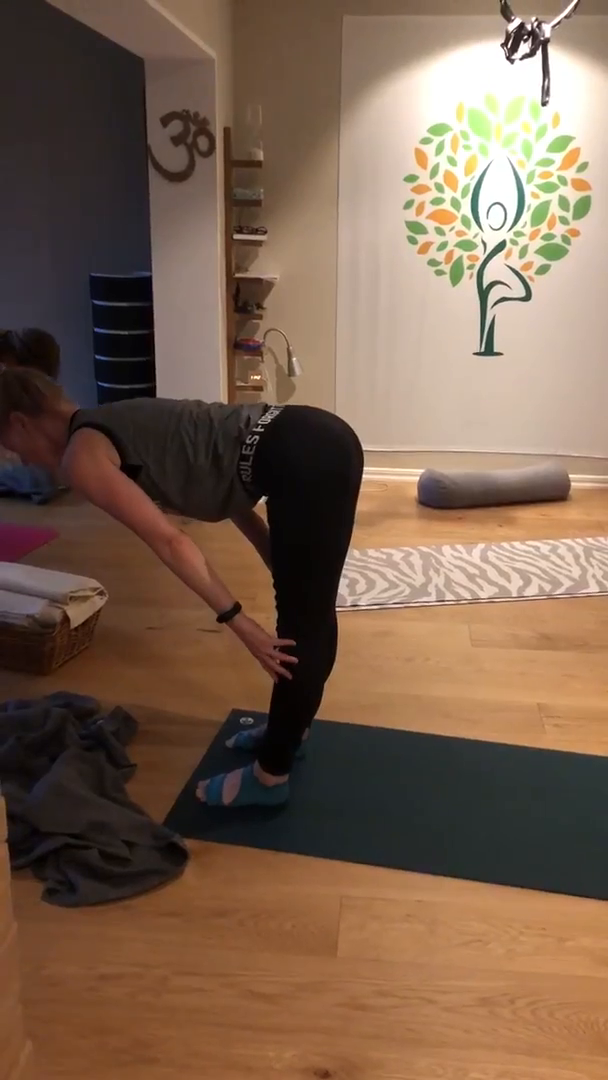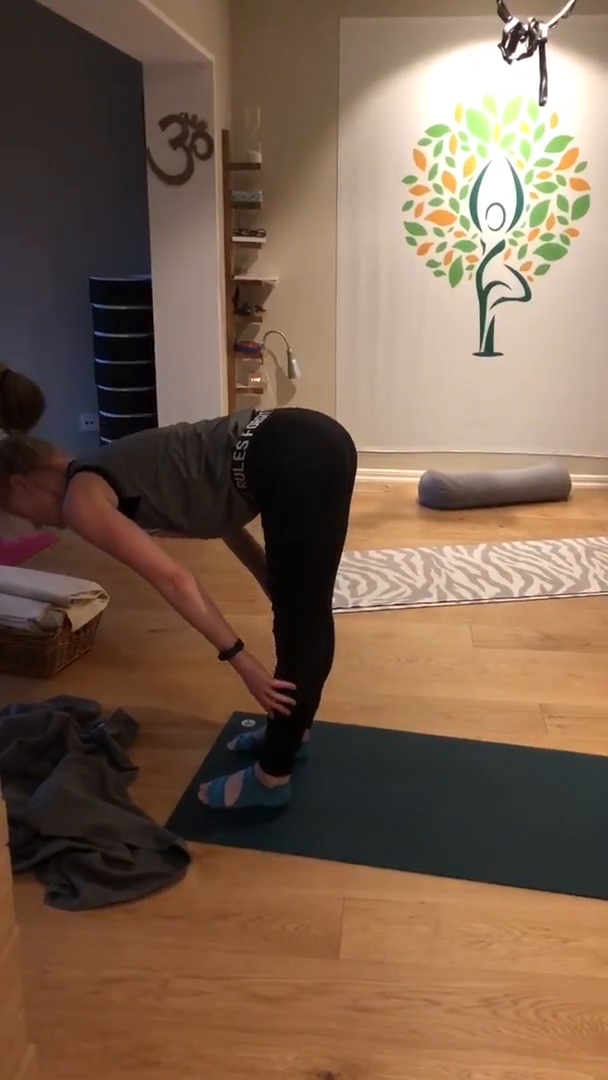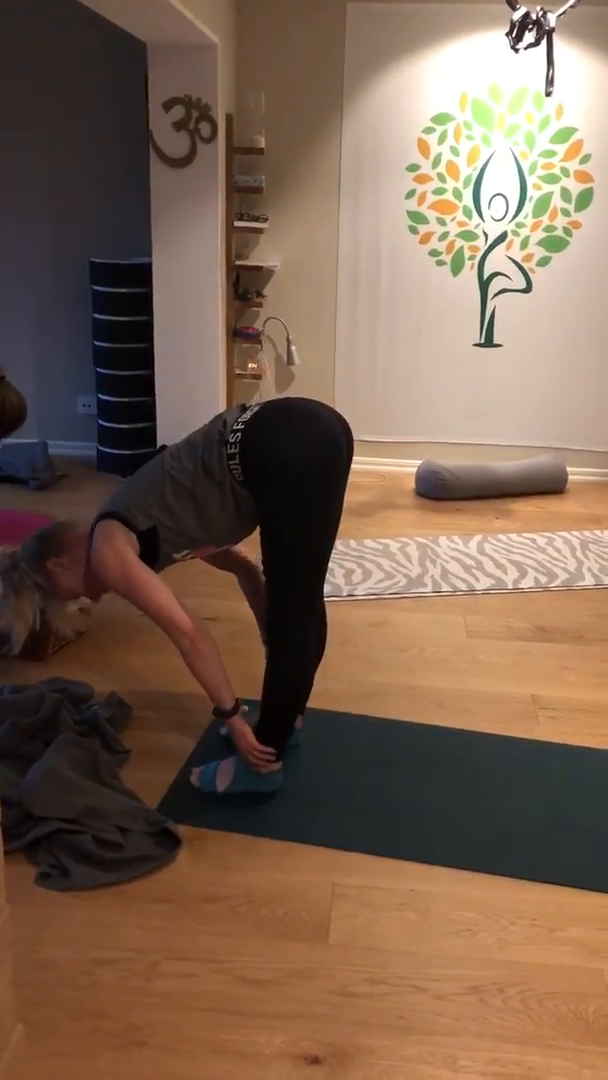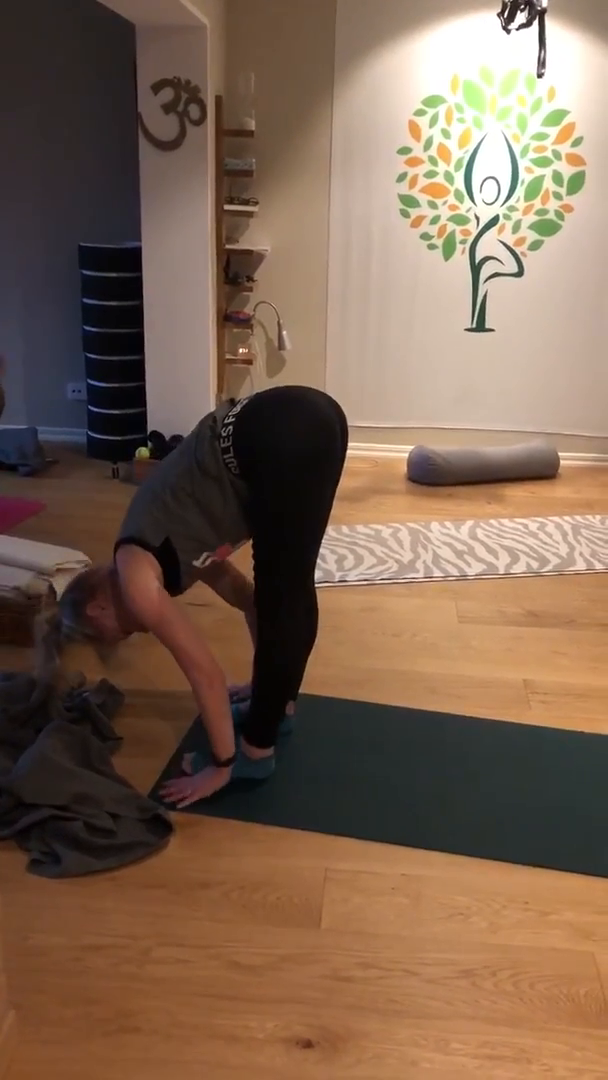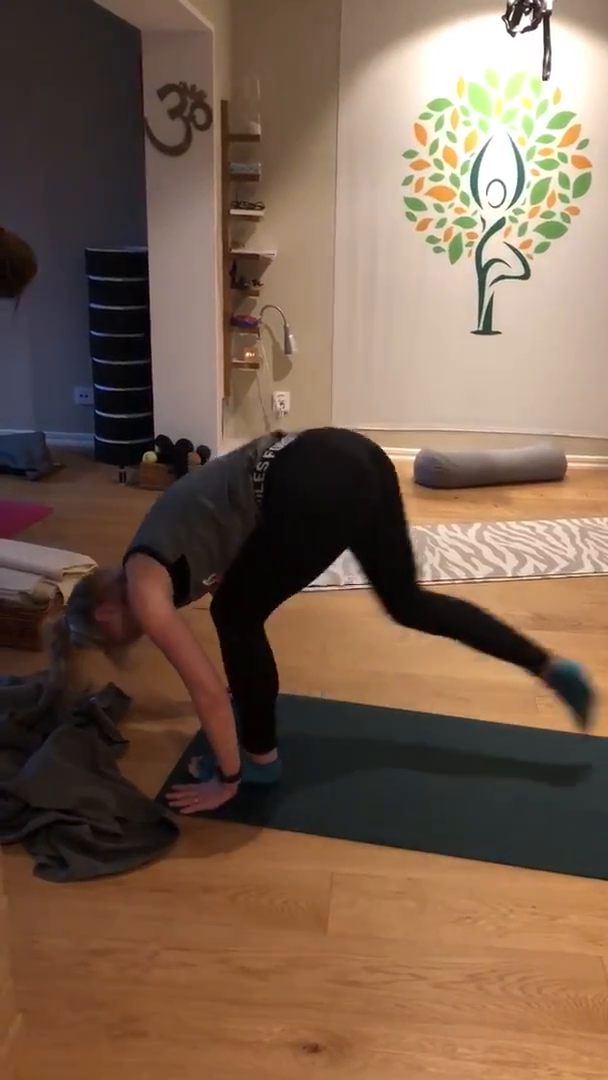
dt=1s
person 1, frame 1
left shoulder: (81, 457)
right shoulder: (114, 426)
left elbow: (169, 542)
left wrist: (236, 621)
right wrist: (284, 568)
left hip: (302, 462)
right hip: (320, 436)
left knee: (303, 625)
right knee: (308, 615)
left ankle: (270, 776)
right ankle: (289, 729)
person 1, frame 2
left shoulder: (81, 501)
right shoulder: (105, 476)
left elbow: (173, 580)
right elbow: (229, 526)
left wrist: (237, 658)
right wrist: (281, 595)
left hip: (294, 463)
right hip: (315, 440)
left knee: (301, 628)
right knee: (305, 617)
left ankle: (272, 777)
right ankle: (291, 729)
person 1, frame 3
left shoulder: (106, 552)
right shoulder: (135, 532)
left elbow: (191, 637)
right elbow: (245, 567)
left wrist: (232, 719)
right wrist: (277, 655)
left hip: (288, 451)
right hip: (313, 430)
left knee: (292, 615)
right knee: (299, 604)
left ankle: (267, 762)
right ankle: (287, 718)
person 1, frame 4
left shoulder: (134, 579)
right shoulder: (167, 557)
left elbow: (206, 675)
right elbow: (246, 595)
left wrist: (221, 766)
right wrist: (265, 683)
left hip: (283, 437)
right hip: (311, 415)
left knee: (279, 602)
right knee: (291, 589)
left ankle: (257, 749)
right ankle: (279, 704)
person 1, frame 5
left shoulder: (138, 588)
right shoulder: (159, 562)
left elbow: (209, 690)
left wrist: (226, 779)
left hip: (315, 486)
right hip: (345, 458)
left knee: (237, 619)
right knee: (403, 603)
left ankle: (260, 755)
right ankle: (555, 671)
